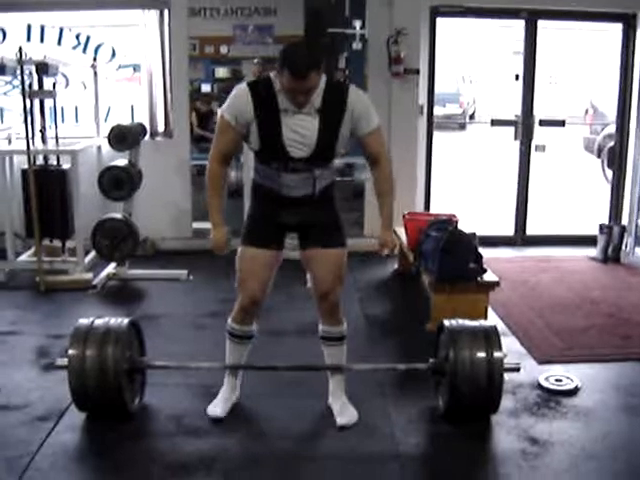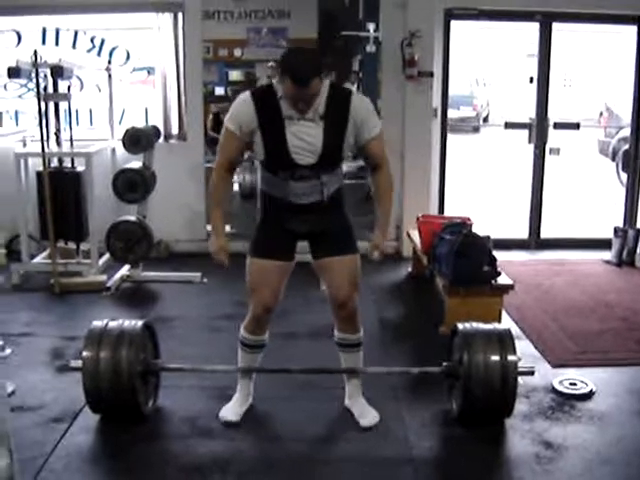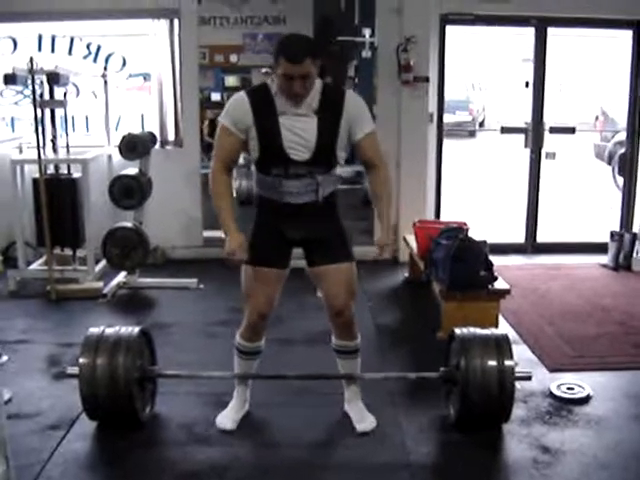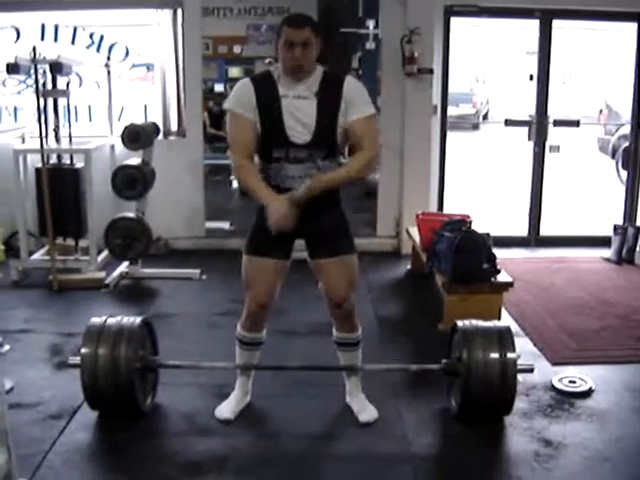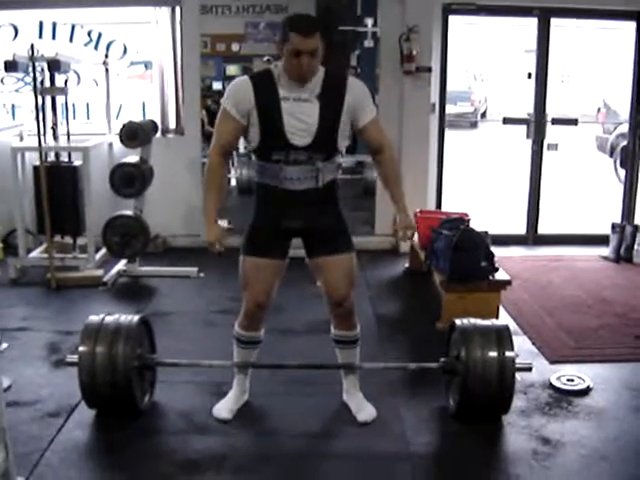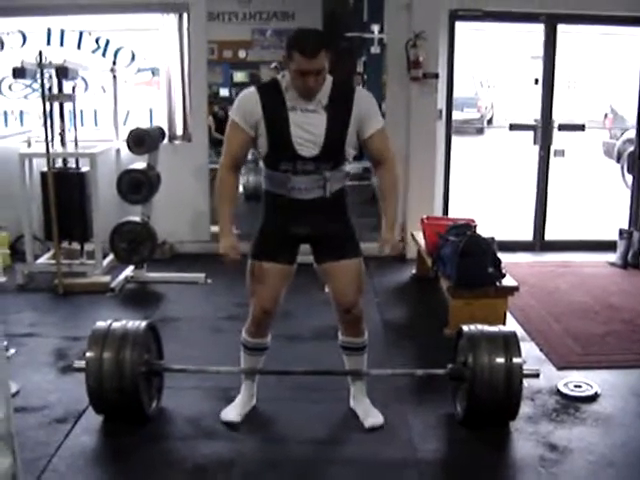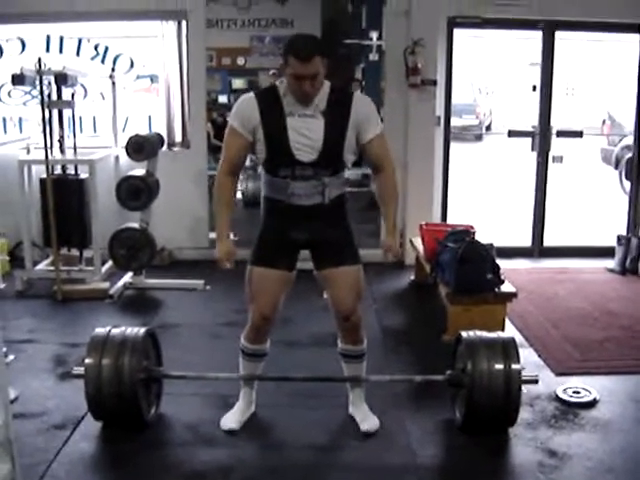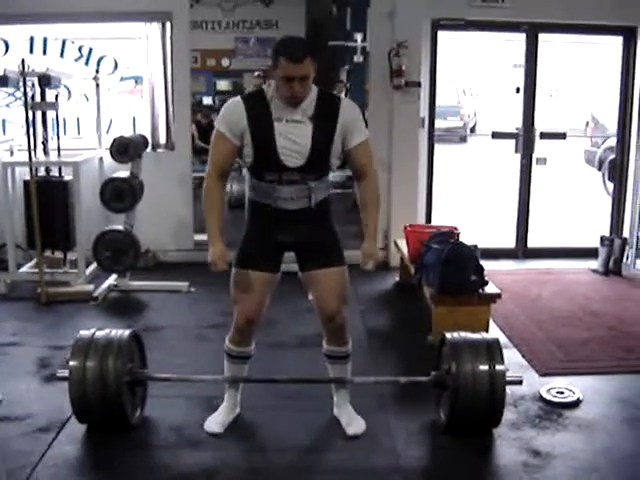
dt=0.5s
person 1, frame 1
left shoulder: (350, 100)
right shoulder: (247, 97)
left elbow: (379, 160)
right elbow: (219, 159)
left wrist: (386, 224)
right wrist: (217, 222)
left hip: (319, 207)
right hip: (268, 205)
left knee: (329, 297)
right knee: (249, 298)
left ankle: (337, 391)
right ankle: (230, 385)
person 1, frame 2
left shoulder: (354, 106)
right shoulder: (251, 106)
left elbow: (380, 166)
right elbow: (224, 169)
left wrist: (382, 227)
right wrist: (218, 231)
left hip: (329, 213)
right hip: (277, 214)
left knee: (346, 305)
right knee: (260, 308)
left ankle: (354, 393)
right ankle: (243, 390)
person 1, frame 3
left shoulder: (347, 104)
right shoulder: (246, 105)
left elbow: (376, 166)
right elbow: (220, 169)
left wrist: (384, 225)
right wrist: (230, 230)
left hip: (323, 218)
right hip: (270, 219)
left knee: (342, 311)
right knee: (255, 315)
left ankle: (353, 397)
right ankle: (240, 397)
person 1, frame 4
left shoulder: (347, 89)
right shoulder: (250, 90)
left elbow: (369, 153)
right elbow: (240, 159)
left wrist: (315, 185)
right wrist: (273, 201)
left hip: (326, 209)
right hip: (273, 209)
left knee: (343, 303)
right knee: (256, 304)
left ankle: (354, 389)
right ankle: (242, 387)
person 1, frame 5
left shoulder: (348, 90)
right shoulder: (247, 90)
left elbow: (381, 150)
right elbow: (218, 155)
left wrist: (401, 208)
right wrist: (211, 219)
left hip: (323, 209)
right hip: (271, 209)
left knee: (342, 302)
right knee: (254, 305)
left ankle: (351, 388)
right ankle: (239, 386)
person 1, frame 6
left shoulder: (356, 100)
right shoulder: (255, 100)
left elbow: (384, 162)
right elbow: (229, 167)
left wrist: (389, 225)
right wrist: (226, 230)
left hip: (331, 215)
right hip: (279, 216)
left knee: (351, 308)
right knee: (261, 311)
left ankle: (359, 394)
right ankle: (247, 392)
person 1, frame 7
left shoulder: (355, 106)
right shoulder: (253, 107)
left elbow: (383, 168)
right elbow: (228, 172)
left wrist: (390, 229)
right wrist: (223, 235)
left hip: (331, 221)
right hip: (278, 221)
left knee: (349, 315)
right knee: (260, 317)
left ankle: (357, 400)
right ankle: (246, 399)
person 1, frame 8
left shoulder: (342, 111)
right shoulder: (241, 110)
left elbow: (366, 175)
right elbow: (216, 176)
left wrist: (370, 236)
right wrist: (215, 239)
left hip: (316, 223)
right hip: (263, 223)
left knee: (334, 316)
right knee: (244, 319)
left ankle: (342, 402)
right ankle: (231, 401)
